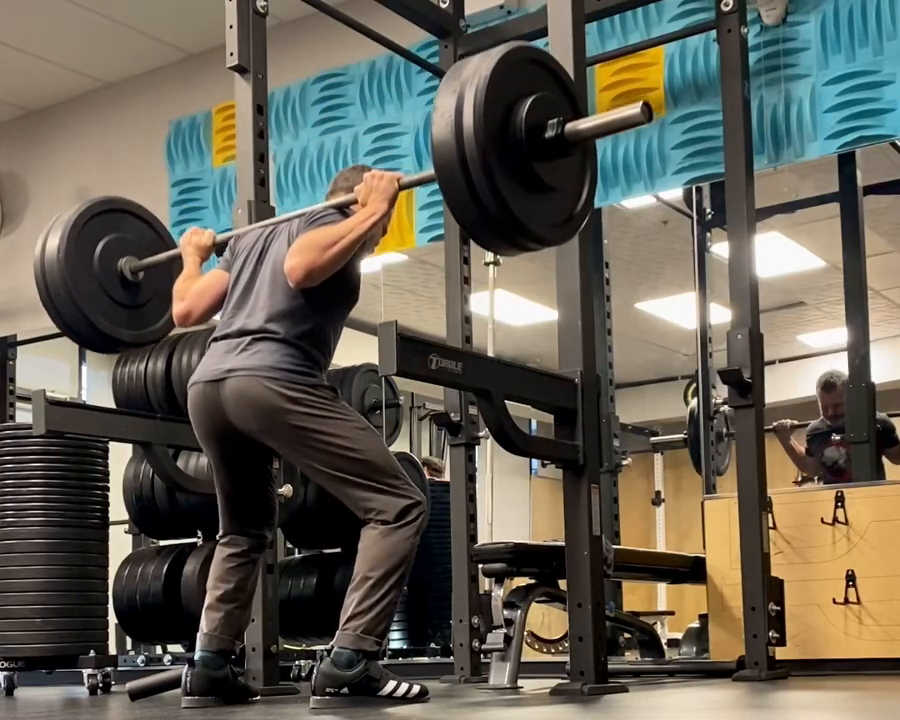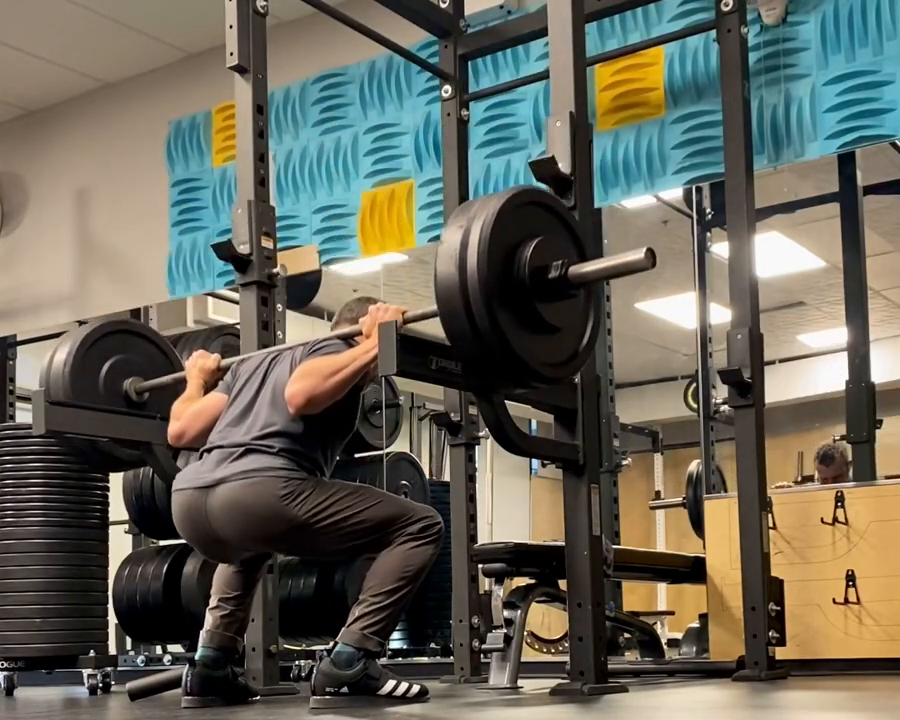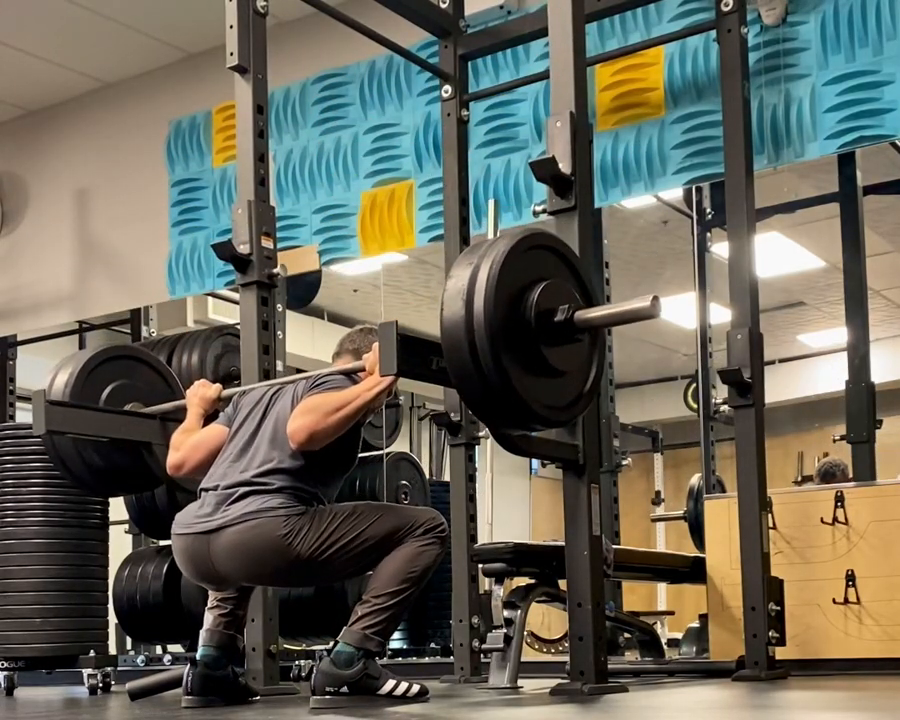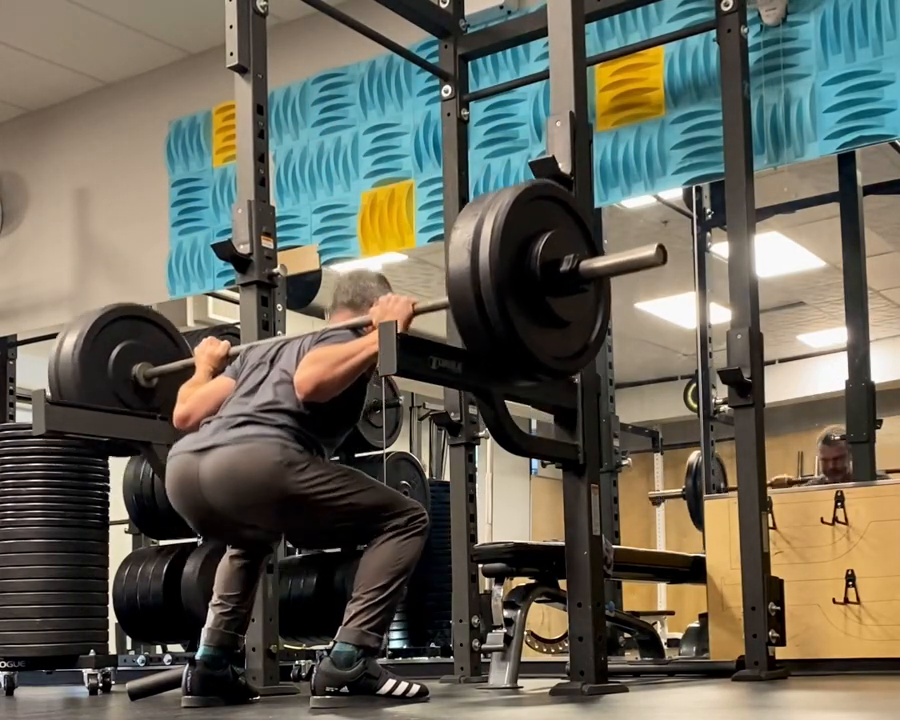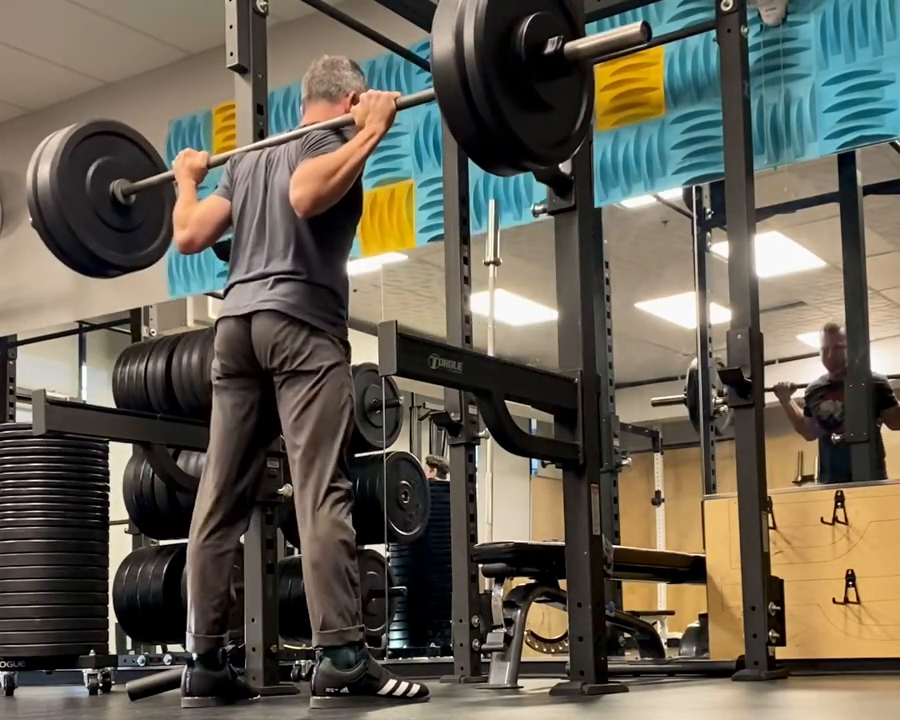
dt=1s
person 1, frame 1
left shoulder: (253, 236)
right shoulder: (336, 222)
left elbow: (185, 310)
right elbow: (301, 268)
left wrist: (192, 257)
right wrist: (376, 208)
left hip: (207, 386)
right hip: (273, 381)
left knee: (245, 528)
right knee: (397, 506)
left ankle: (210, 664)
right ankle: (349, 663)
person 1, frame 2
left shoulder: (255, 360)
right shoulder: (339, 350)
left elbow: (180, 431)
right elbow: (301, 394)
left wrist: (197, 380)
right wrist: (378, 344)
left hip: (189, 502)
right hip: (258, 492)
left knee: (248, 547)
right knee: (419, 527)
left ankle: (211, 667)
right ankle: (348, 666)
person 1, frame 3
left shoulder: (256, 394)
right shoulder: (340, 384)
left elbow: (179, 461)
right elbow: (302, 431)
left wrist: (197, 409)
right wrist: (380, 379)
left hip: (190, 546)
right hip: (260, 535)
right knee: (425, 529)
left ankle: (211, 666)
right ankle: (347, 666)
person 1, frame 4
left shoulder: (264, 349)
right shoulder: (352, 341)
left elbow: (185, 415)
right elbow: (309, 381)
left wrist: (206, 366)
right wrist: (385, 334)
left hip: (183, 472)
right hip: (251, 466)
left knee: (252, 533)
right knee: (403, 520)
left ankle: (211, 666)
right ankle: (347, 664)
person 1, frame 5
left shoulder: (247, 160)
right shoulder: (334, 141)
left elbow: (188, 235)
right elbow: (306, 196)
left wrist: (186, 179)
right wrist: (372, 132)
left hip: (235, 323)
right hip: (298, 322)
left knee: (221, 499)
right knee: (321, 494)
left ankle: (205, 662)
right ankle: (342, 661)
